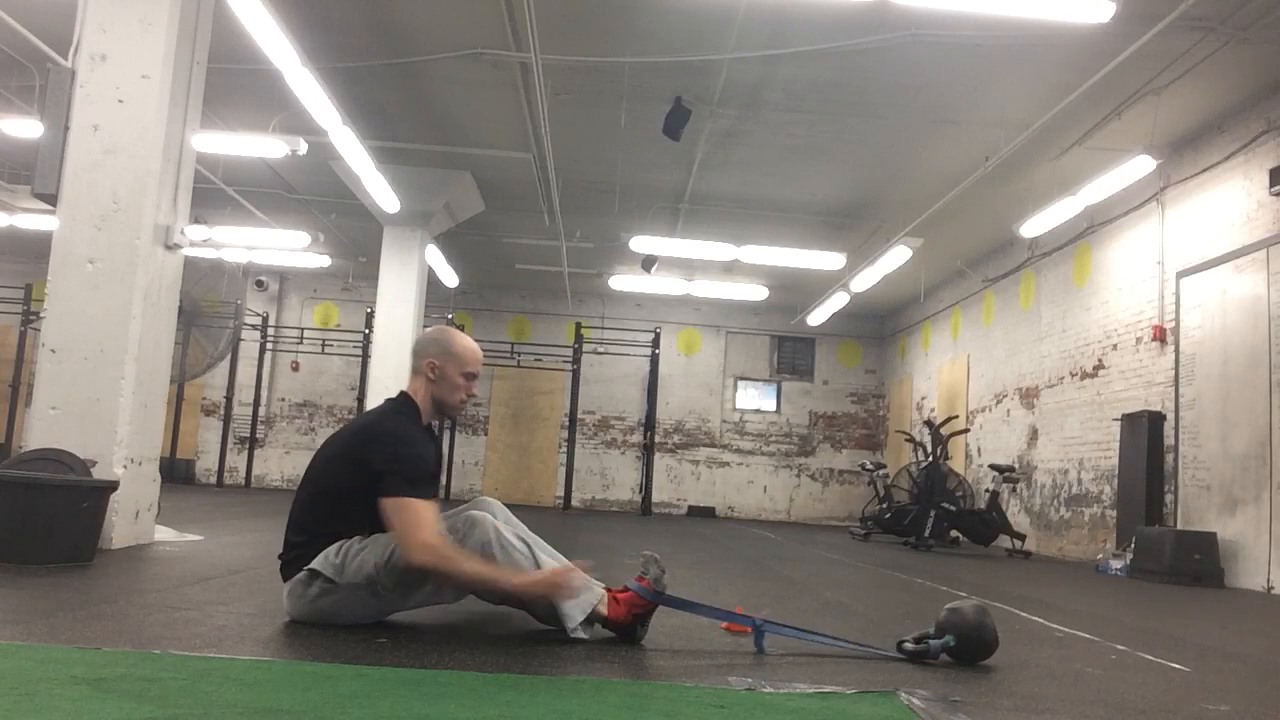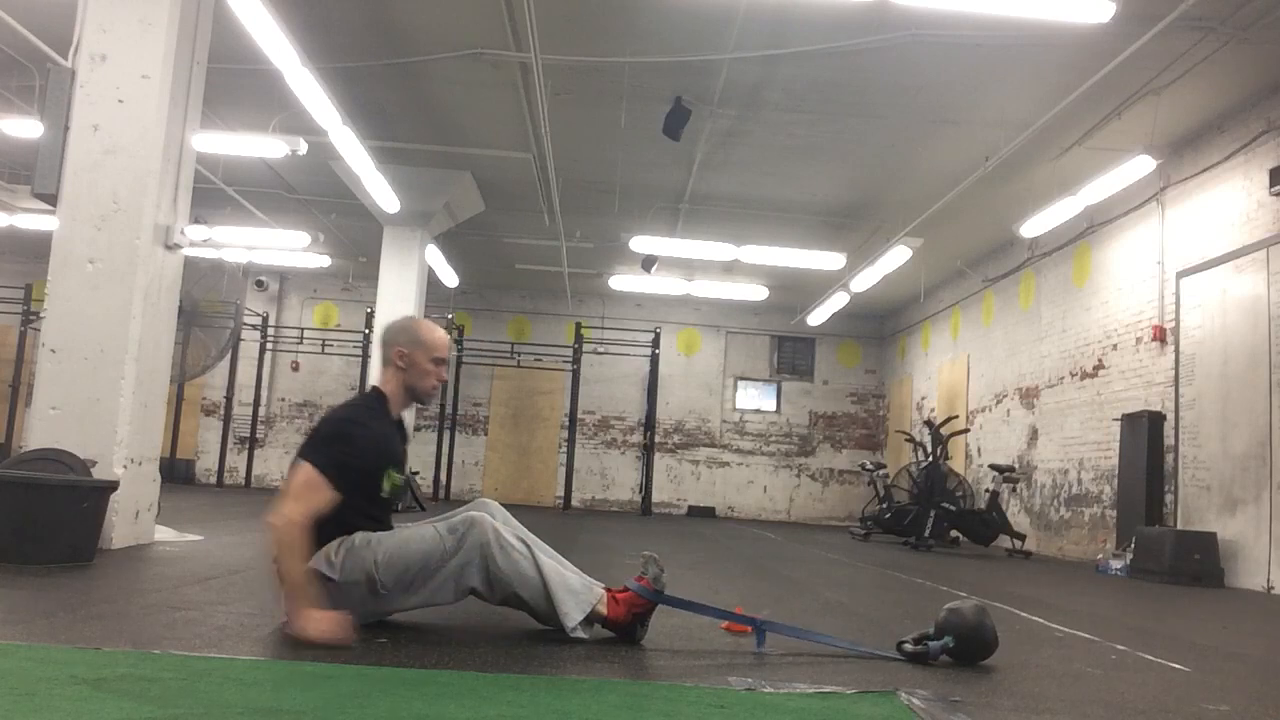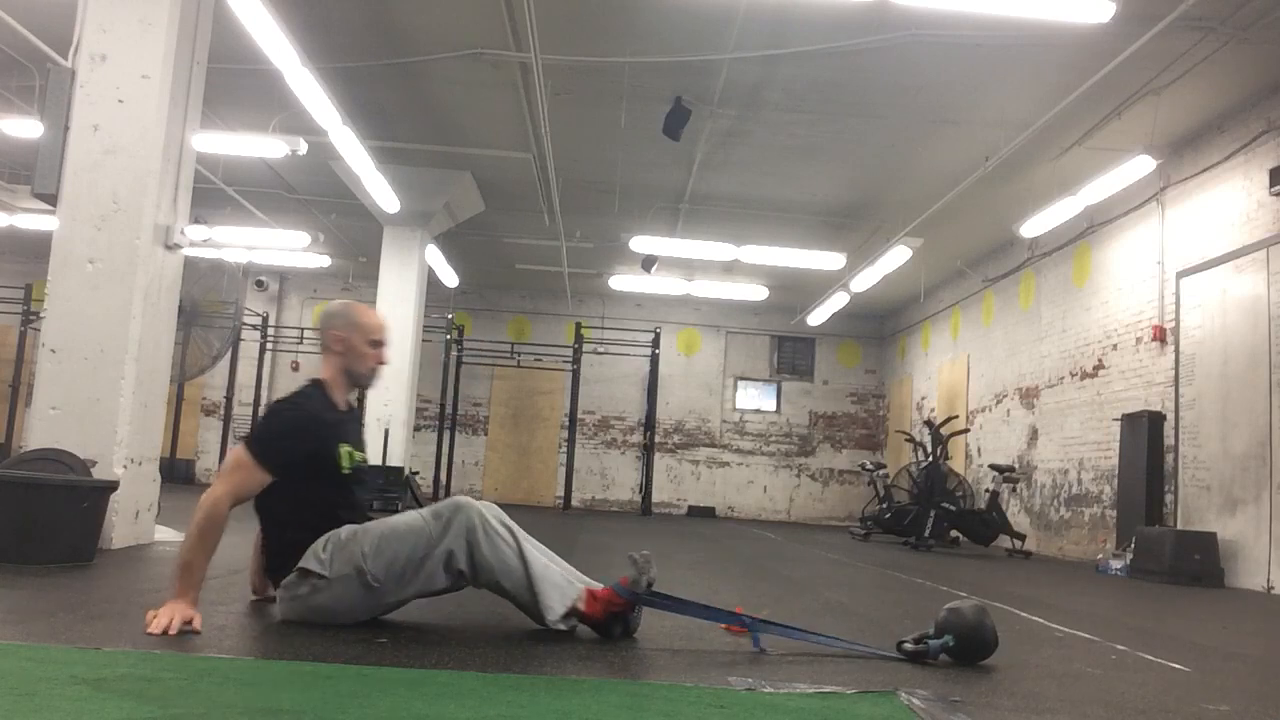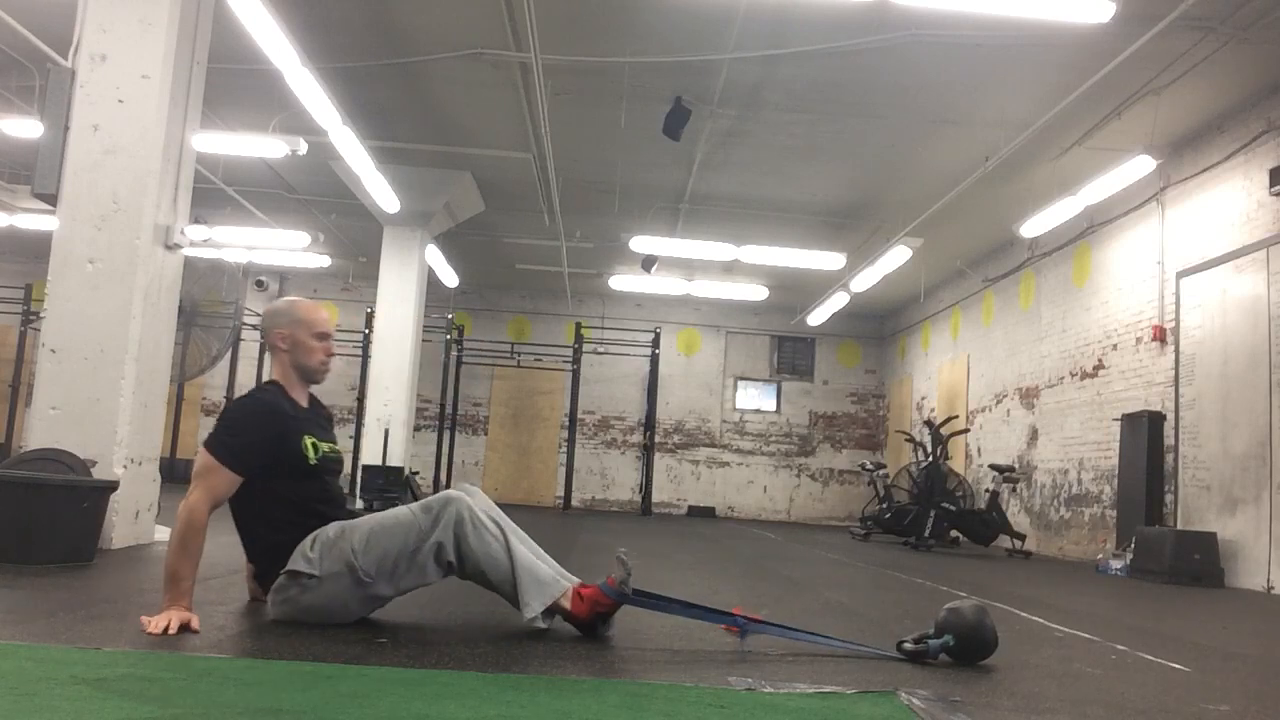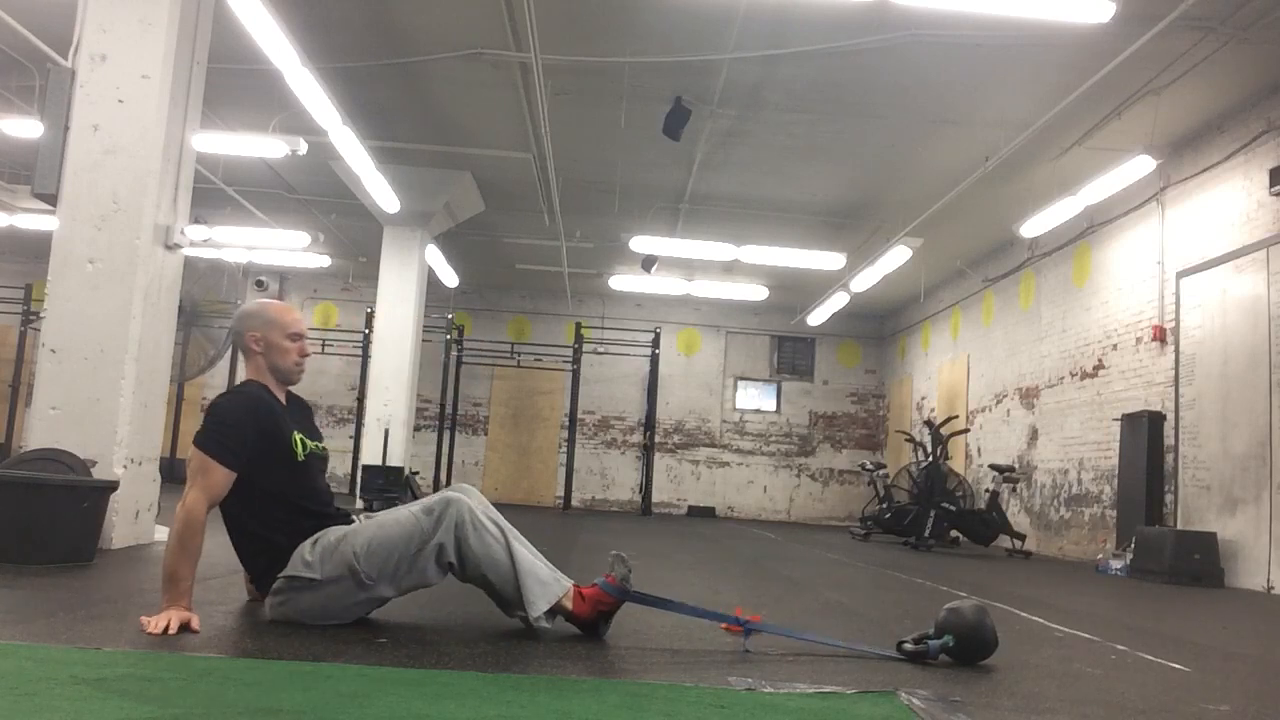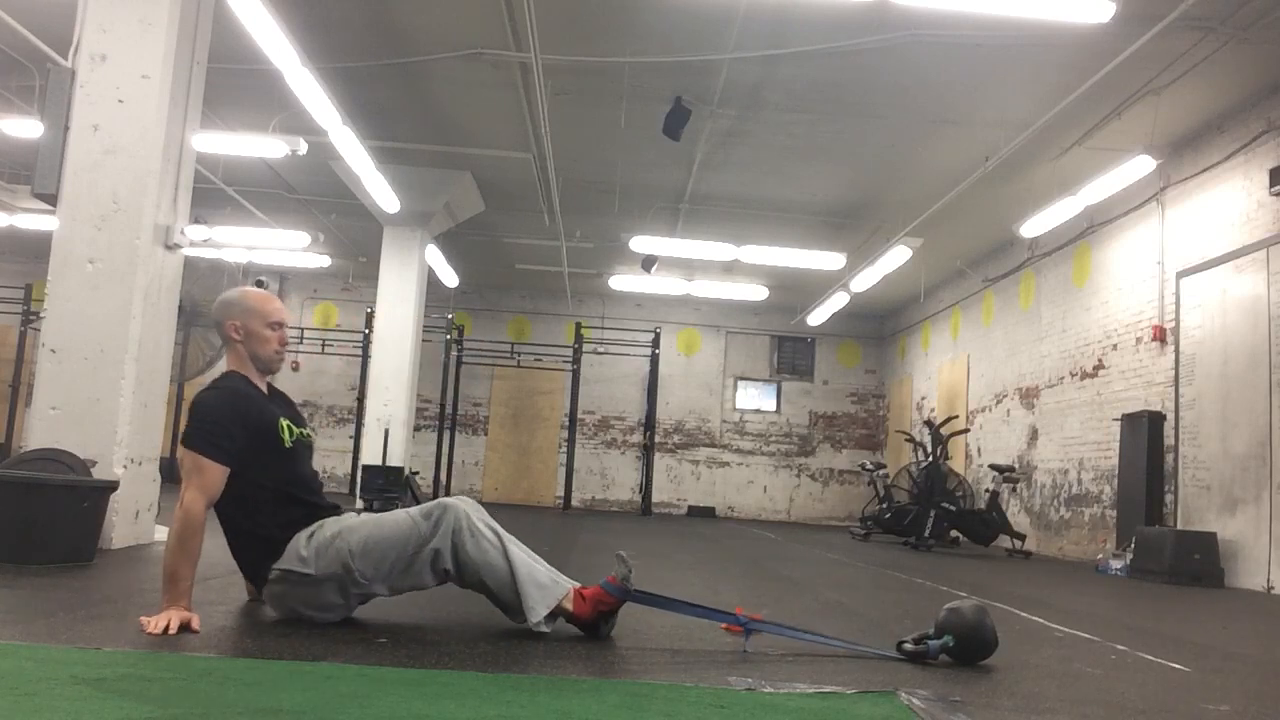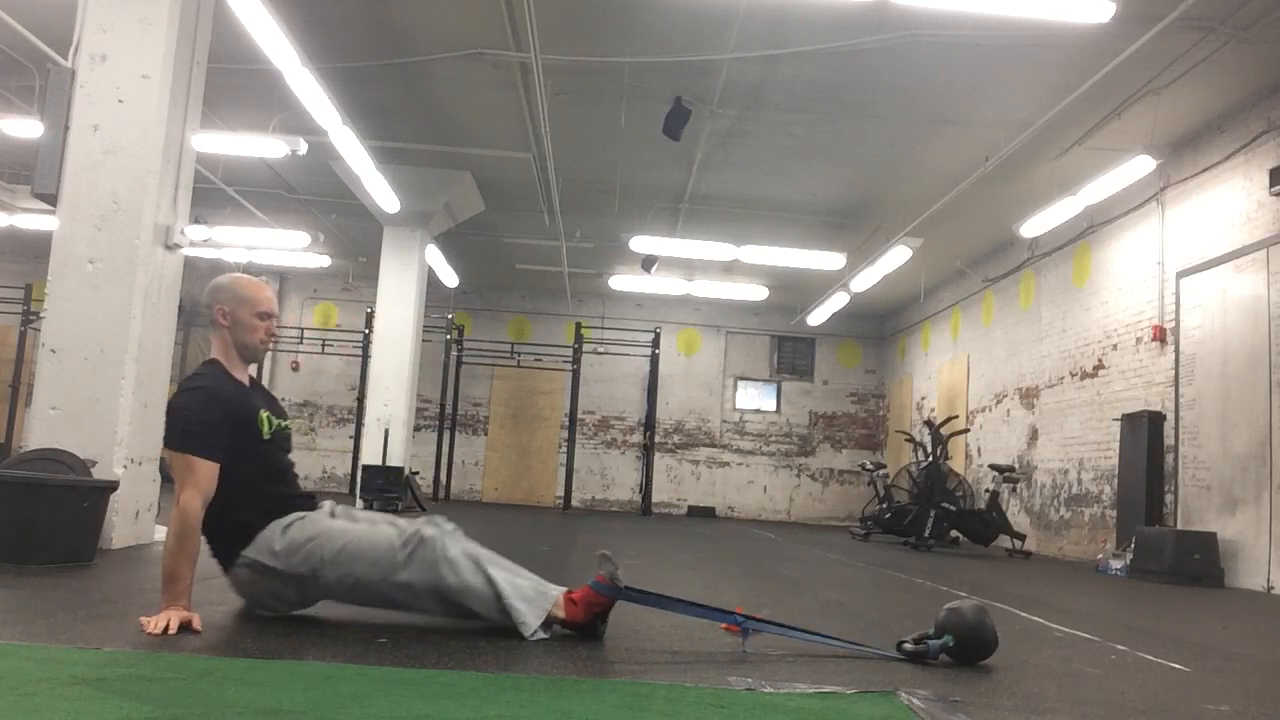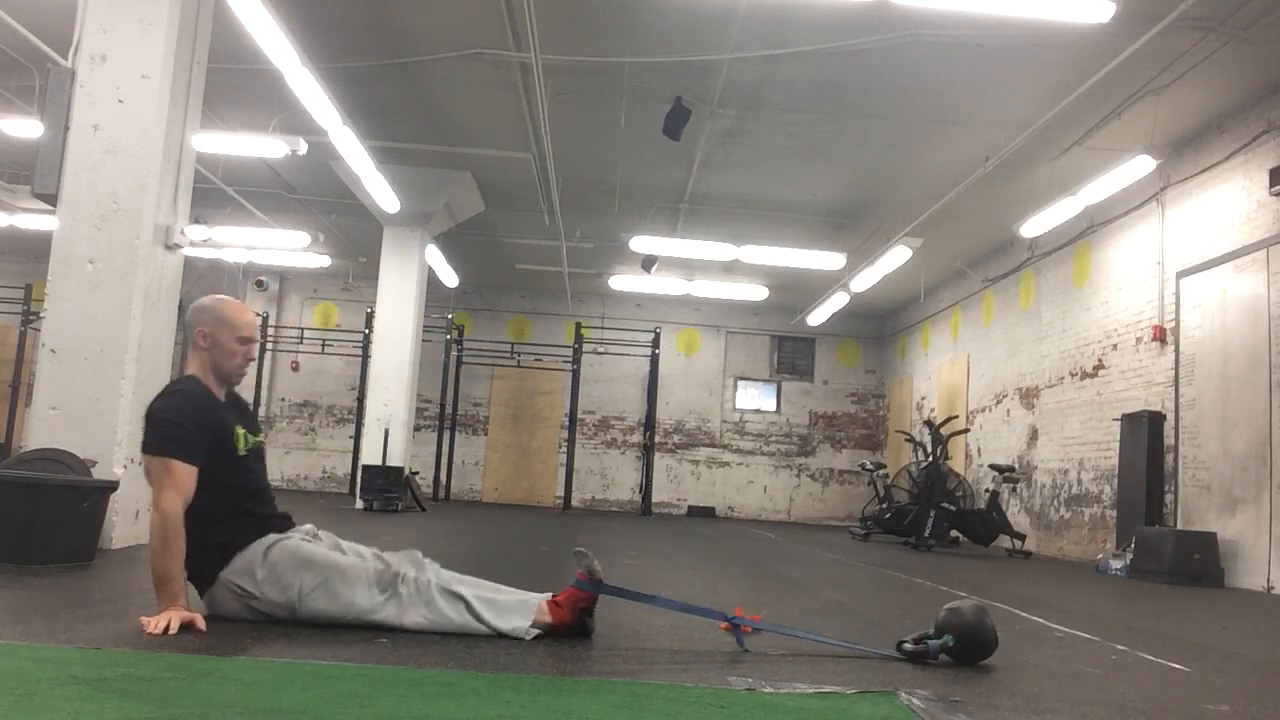
dt=0.2s
person 1, frame 1
left shoulder: (407, 426)
right shoulder: (398, 438)
right elbow: (422, 551)
right wrist: (520, 585)
left hip: (349, 570)
right hip: (319, 583)
left knee: (485, 514)
right knee: (477, 532)
left ankle: (595, 602)
right ankle: (605, 609)
person 1, frame 2
left shoulder: (387, 423)
right shoulder: (359, 428)
right elbow: (286, 517)
right wrist: (304, 609)
left hip: (341, 568)
right hip: (321, 577)
left knee: (483, 514)
right knee: (475, 532)
left ankle: (593, 602)
right ankle: (606, 609)
person 1, frame 3
left shoulder: (343, 415)
right shoulder: (300, 415)
right elbow: (218, 498)
left wrist: (263, 581)
right wrist: (183, 597)
left hip: (339, 564)
right hip: (314, 579)
left knee: (473, 518)
right knee: (466, 517)
left ankle: (582, 598)
right ankle: (584, 605)
person 1, frame 4
left shoulder: (315, 413)
right shoulder: (257, 414)
right elbow: (197, 505)
left wrist: (260, 579)
right wrist: (177, 603)
left hip: (338, 561)
right hip: (303, 579)
left knee: (468, 500)
right knee: (454, 510)
left ankle: (569, 594)
right ankle: (572, 604)
person 1, frame 5
left shoulder: (297, 410)
right shoulder: (240, 410)
right elbow: (195, 504)
left wrist: (261, 573)
right wrist: (177, 603)
left hip: (334, 552)
right hip: (301, 580)
left knee: (461, 500)
right knee: (454, 513)
left ankle: (561, 594)
right ankle: (574, 604)
person 1, frame 6
left shoulder: (275, 400)
right shoulder: (222, 403)
right elbow: (193, 503)
left wrist: (261, 574)
right wrist: (176, 604)
left hip: (328, 535)
right hip: (298, 566)
left knee: (456, 518)
right knee: (451, 519)
left ankle: (561, 599)
right ankle: (573, 604)
person 1, frame 7
left shoulder: (252, 392)
right shoulder: (203, 397)
right elbow: (190, 502)
right wrist: (176, 603)
left hip: (309, 520)
right hip: (270, 550)
left knee: (431, 535)
right knee: (423, 550)
left ankle: (554, 603)
right ankle: (564, 610)
person 1, frame 8
left shoulder: (233, 407)
right shoulder: (180, 408)
right elbow: (169, 507)
right wrist: (173, 603)
left hip: (284, 540)
right hip: (243, 570)
left knee: (403, 569)
right knee: (390, 590)
left ankle: (546, 609)
right ankle: (551, 615)
